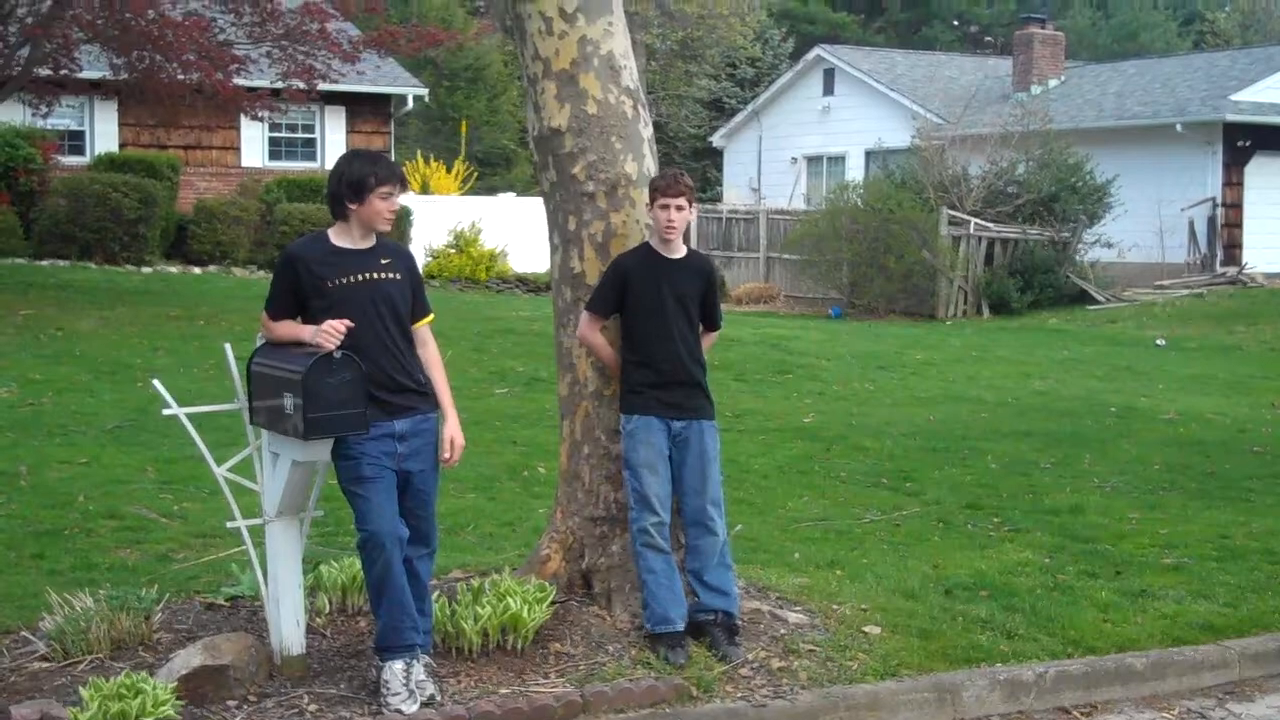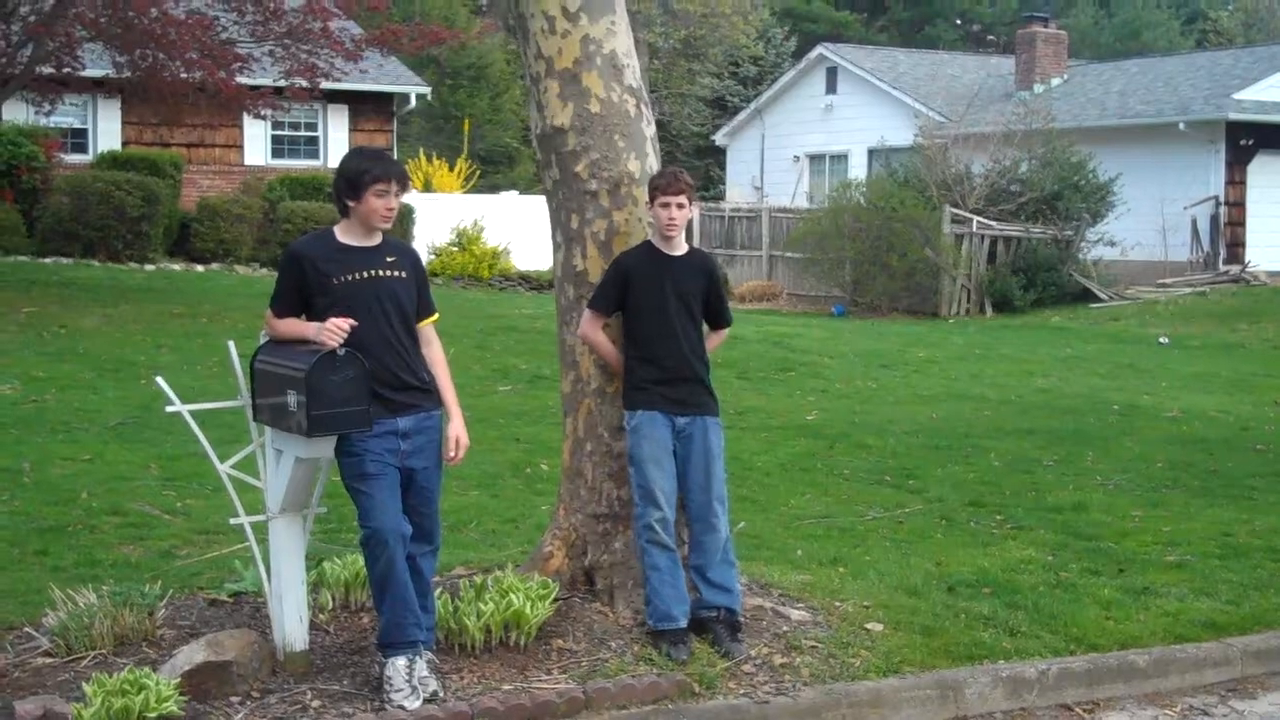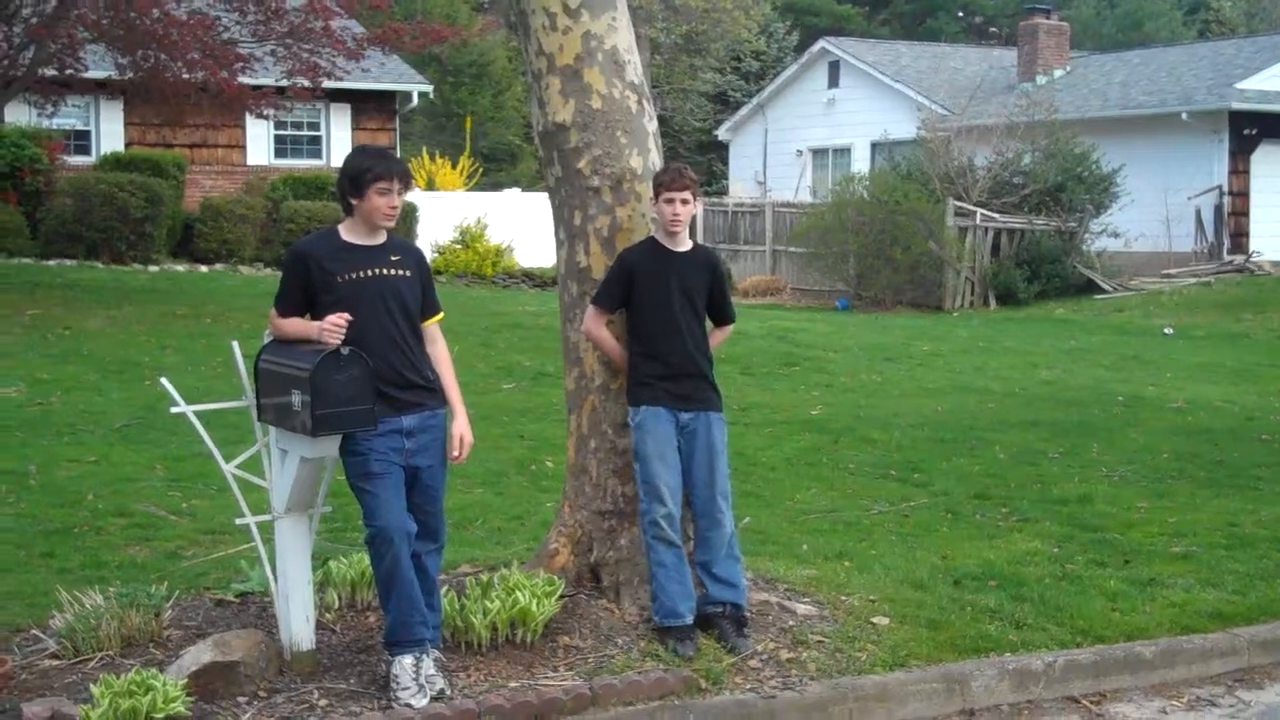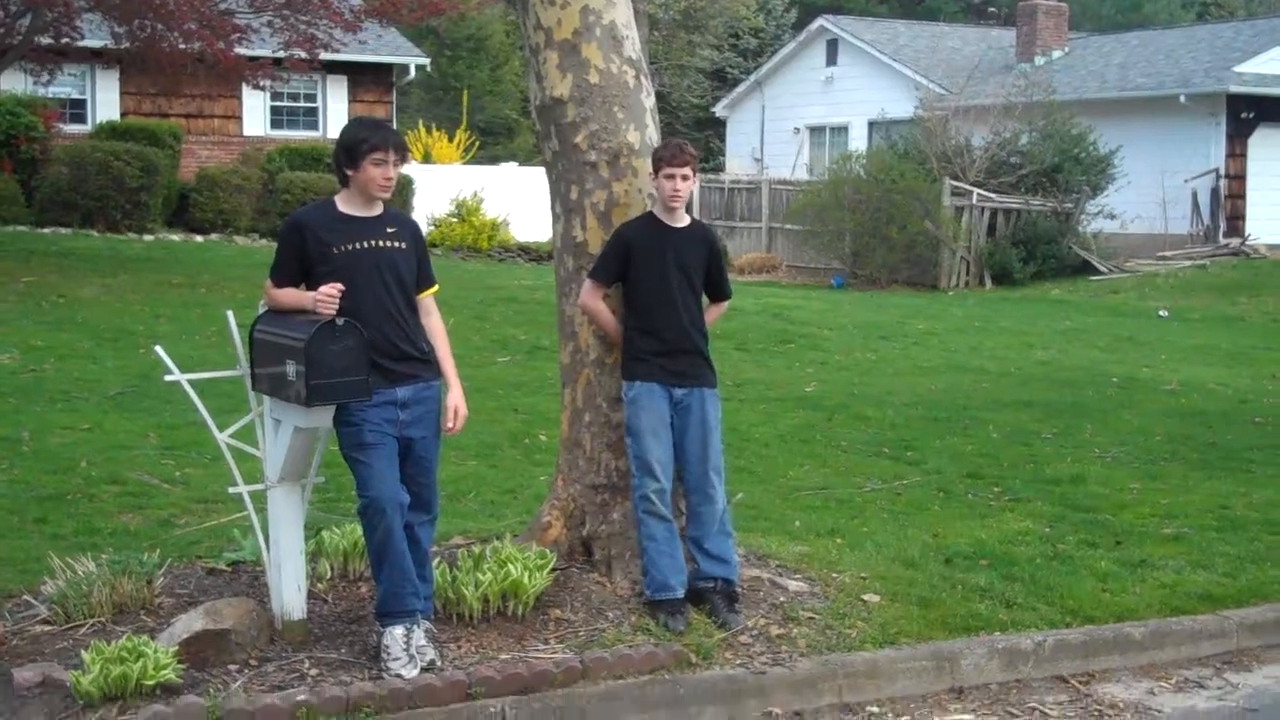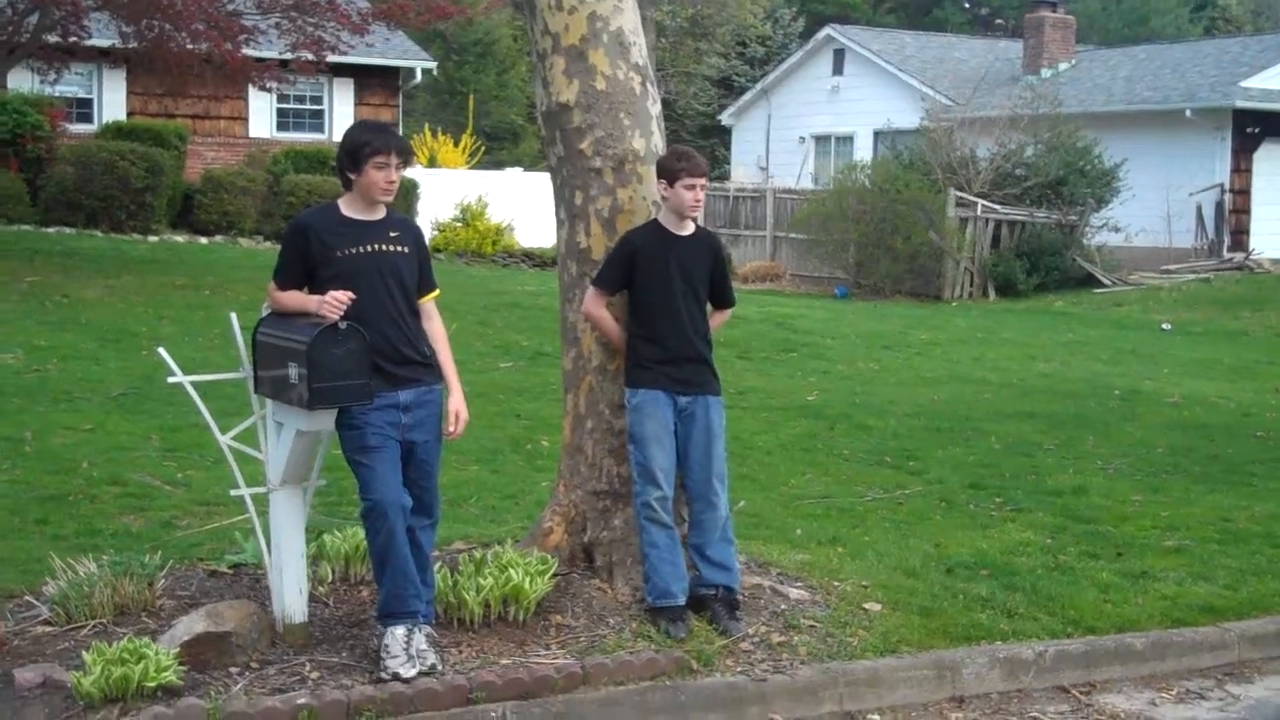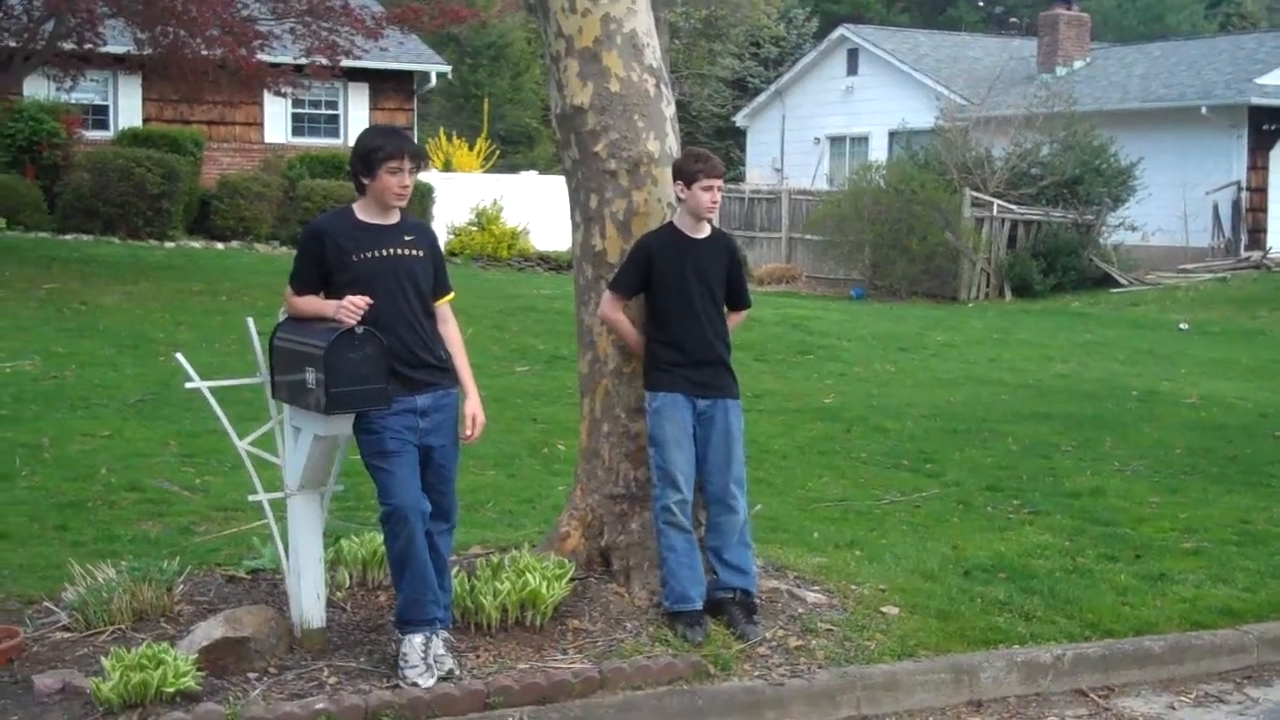
dt=0.2s
person 1, frame 1
left shoulder: (399, 258)
right shoulder: (303, 258)
right elbow: (272, 326)
left wrist: (449, 414)
right wrist: (311, 332)
left hip: (417, 421)
right hip: (360, 429)
left knee: (419, 540)
right knee: (383, 537)
left ankle: (414, 651)
right ankle: (400, 655)
person 1, frame 2
left shoulder: (405, 257)
right shoulder: (308, 255)
left elbow: (427, 339)
right elbow: (277, 323)
left wrist: (454, 413)
right wrist: (316, 330)
left hip: (422, 419)
right hip: (363, 426)
left knee: (422, 537)
right knee: (386, 533)
left ankle: (416, 647)
right ankle: (403, 651)
person 1, frame 3
left shoulder: (409, 256)
right shoulder: (312, 254)
left elbow: (432, 338)
right elbow: (280, 322)
left wrist: (459, 413)
right wrist: (317, 328)
left hip: (426, 418)
right hip: (367, 425)
left knee: (427, 535)
right knee: (390, 532)
left ankle: (424, 646)
right ankle: (410, 650)
person 1, frame 4
left shoulder: (405, 228)
right shoulder: (309, 225)
left elbow: (428, 310)
right elbow: (275, 293)
left wrist: (453, 384)
right wrist: (311, 298)
left hip: (420, 389)
right hip: (362, 397)
left knee: (420, 507)
right knee: (383, 503)
left ankle: (415, 617)
right ankle: (401, 621)
person 1, frame 5
left shoulder: (408, 232)
right shoulder: (312, 228)
right elbow: (279, 296)
left wrist: (454, 389)
right wrist: (316, 303)
left hip: (422, 392)
right hip: (364, 398)
left knee: (421, 511)
right knee: (385, 506)
left ankle: (418, 620)
right ankle: (401, 622)
person 1, frame 6
left shoulder: (421, 235)
right shoulder: (327, 233)
right elbow: (295, 301)
left wrist: (471, 392)
right wrist: (334, 307)
left hip: (438, 396)
right hip: (381, 403)
left knee: (439, 515)
right knee: (405, 510)
left ankle: (434, 627)
right ankle: (419, 629)
person 2, frame 1
left shoulder: (701, 269)
right shoulder: (628, 266)
right elbow: (588, 329)
left wrist: (682, 366)
right wrist: (632, 371)
left hip: (696, 409)
right hip: (644, 412)
left knee: (707, 516)
right knee: (651, 521)
left ankle: (716, 613)
right ankle: (665, 623)
person 2, frame 2
left shoulder: (703, 266)
right shoulder: (630, 264)
left elbow: (719, 328)
right elbow: (589, 328)
left wrist: (687, 363)
right wrist: (634, 371)
left hip: (699, 406)
right hip: (648, 408)
left knee: (710, 513)
right knee: (657, 517)
left ankle: (718, 610)
right ankle: (668, 620)
person 2, frame 3
left shoulder: (707, 263)
right shoulder: (633, 260)
left elbow: (724, 325)
right elbow: (593, 324)
left wrist: (691, 360)
right wrist: (637, 367)
left hip: (703, 401)
right hip: (652, 404)
left knee: (714, 508)
right knee: (663, 513)
left ankle: (725, 606)
right ankle: (675, 617)
person 2, frame 4
left shoulder: (704, 239)
right shoulder: (632, 235)
left elbow: (720, 300)
right elbow: (590, 297)
left wrist: (687, 335)
right wrist: (633, 342)
left hip: (697, 377)
right hip: (646, 379)
left knee: (707, 484)
right knee: (653, 487)
left ankle: (716, 581)
right ankle: (665, 591)
person 2, frame 5
left shoulder: (709, 246)
right shoulder: (636, 243)
right elbow: (593, 305)
left wrist: (691, 343)
right wrist: (636, 349)
left hip: (701, 385)
right hip: (650, 387)
left knee: (710, 492)
right knee: (655, 494)
left ankle: (717, 588)
right ankle: (666, 597)
person 2, frame 6
left shoulder: (725, 247)
right shoulder: (653, 246)
right elbow: (609, 308)
left wrist: (708, 344)
right wrist: (654, 352)
left hip: (720, 387)
right hip: (669, 390)
left knee: (729, 495)
right knee: (675, 498)
left ankle: (734, 592)
right ankle: (685, 602)
